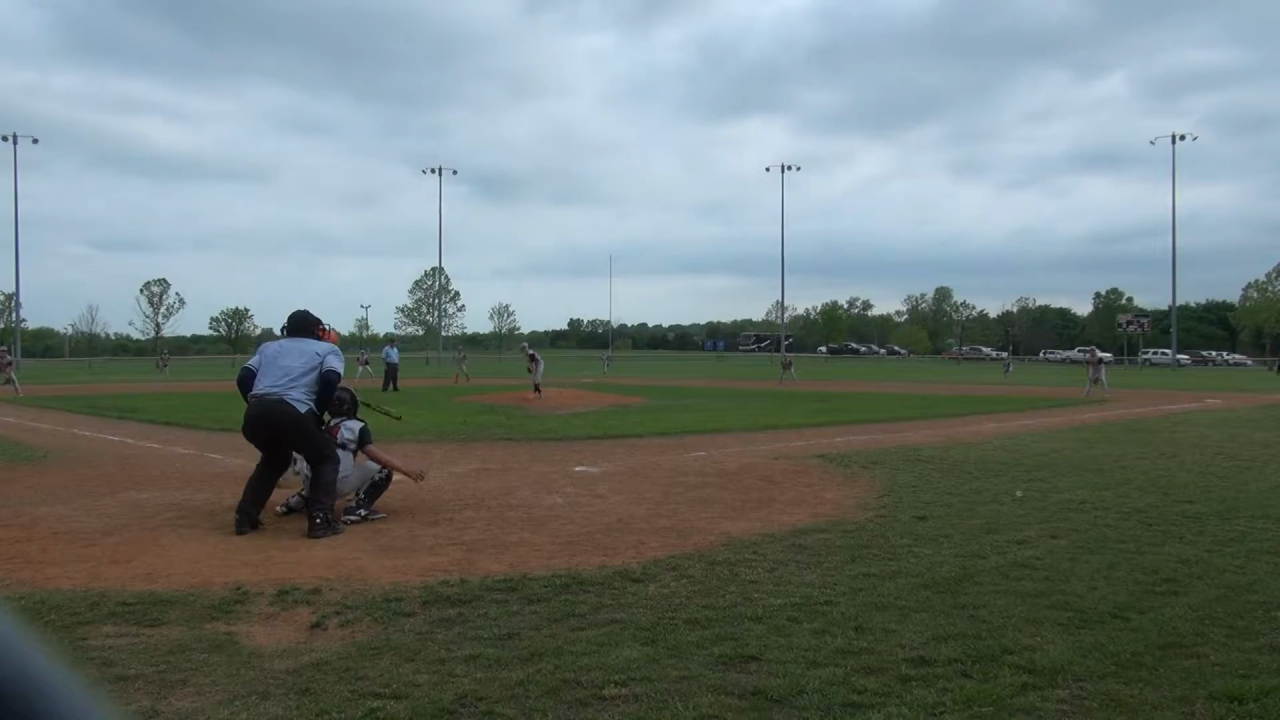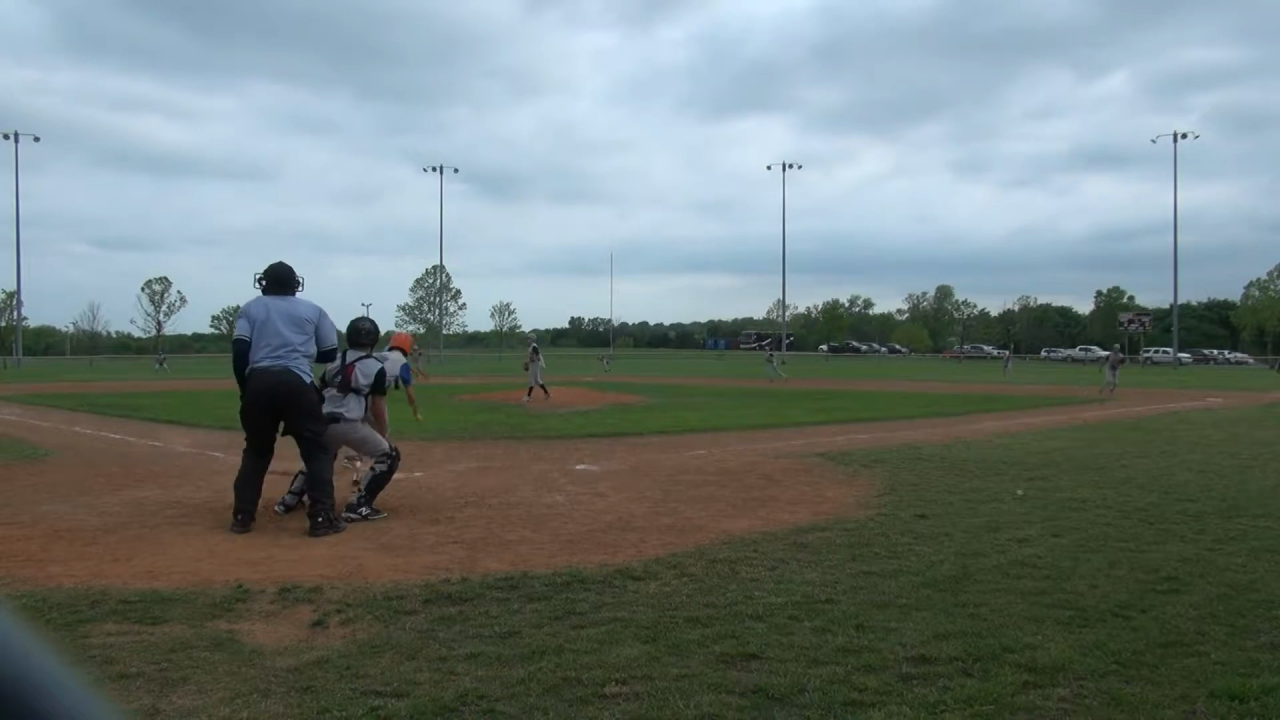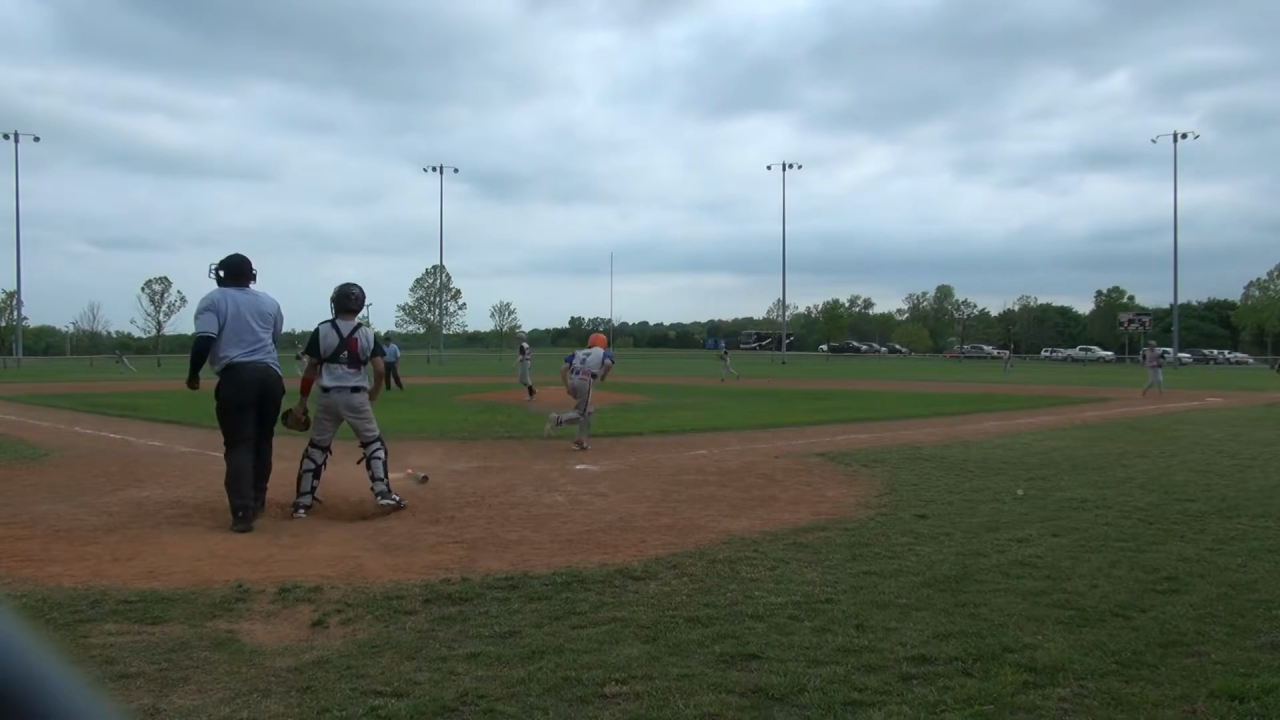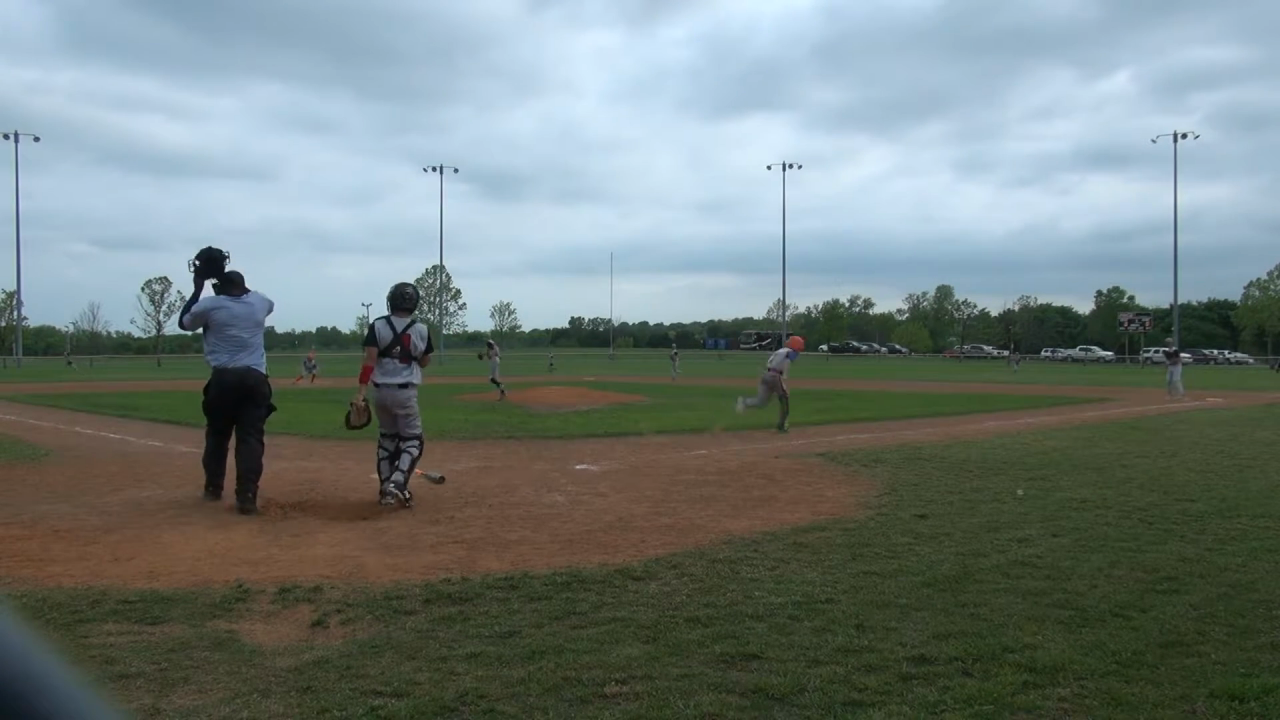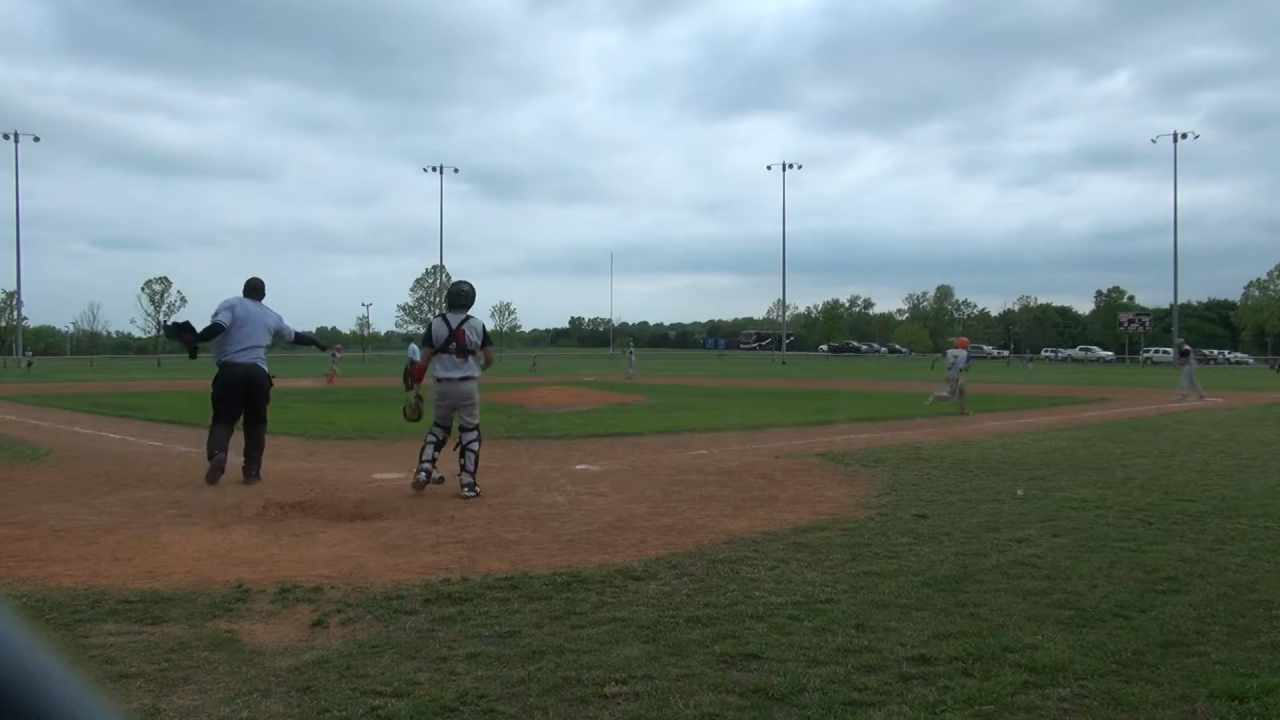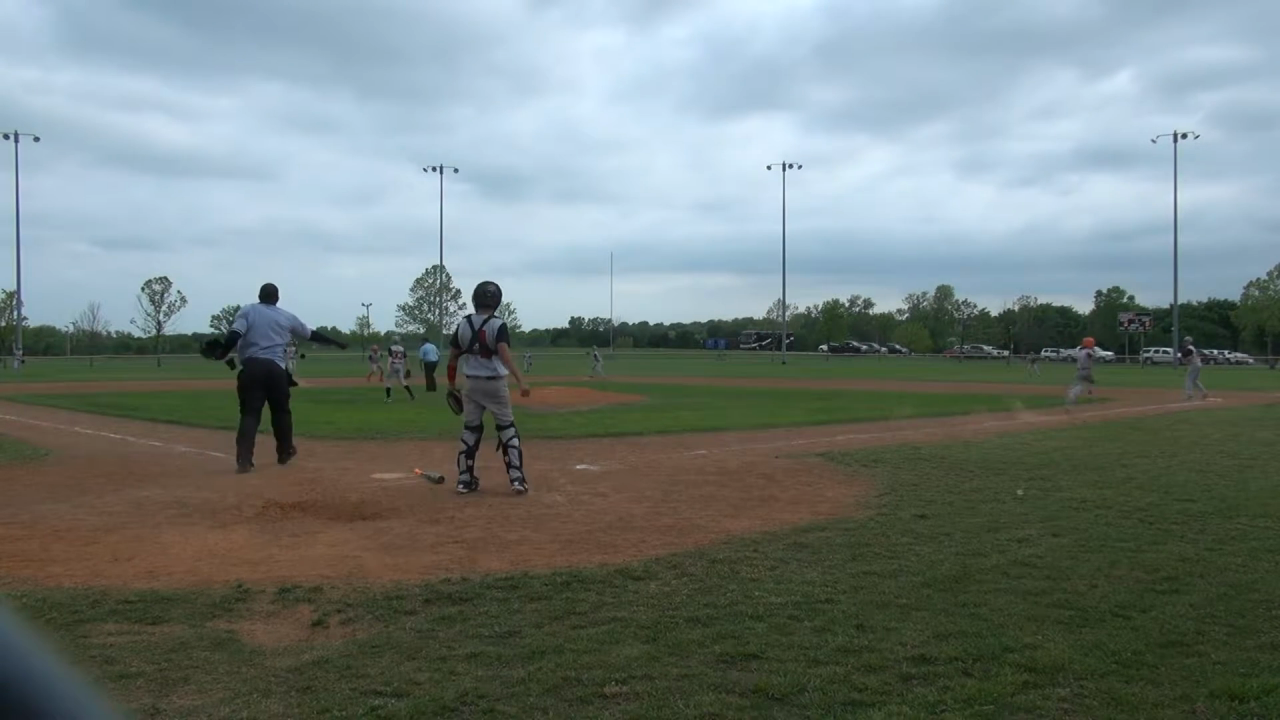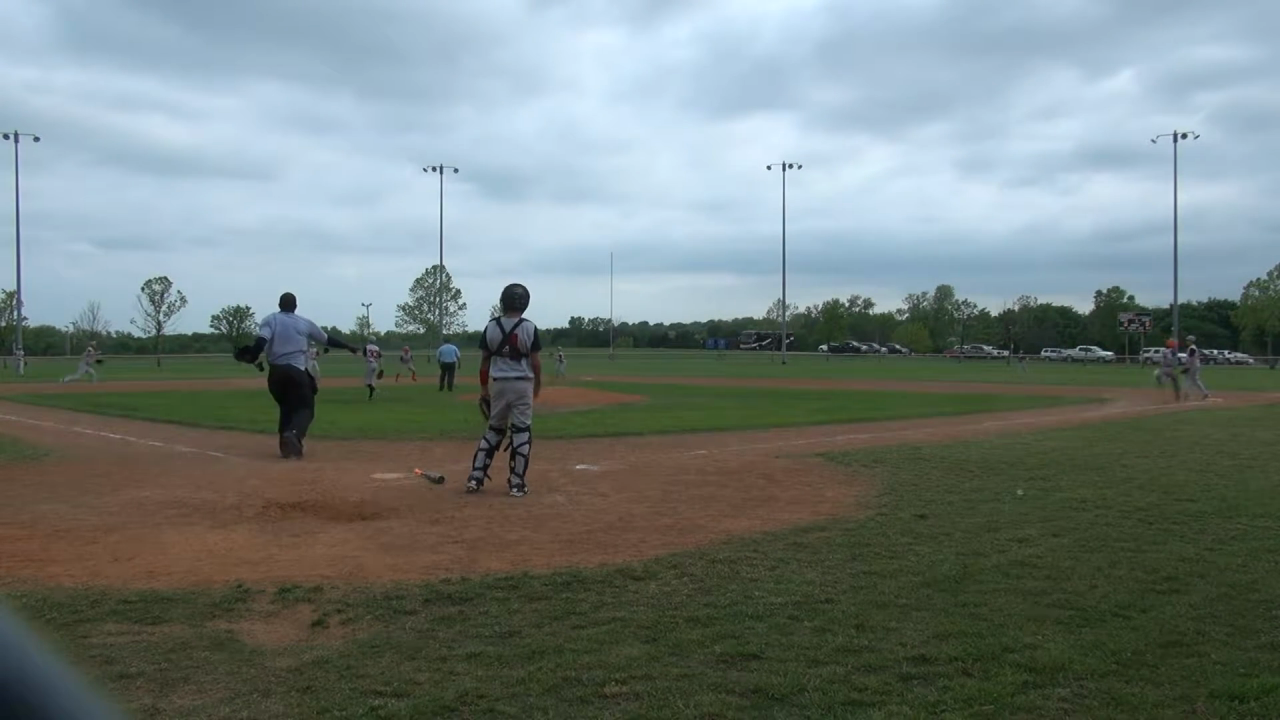
dt=0.7s
person 1, frame 1
left shoulder: (268, 347)
right shoulder: (329, 349)
left elbow: (244, 379)
right elbow: (330, 379)
right wrist: (317, 414)
left hip: (256, 414)
right hip: (293, 413)
left knee: (273, 460)
right knee: (326, 459)
left ankle: (245, 517)
right ankle: (320, 520)
person 1, frame 2
left shoulder: (250, 308)
right shoulder: (313, 310)
left elbow: (240, 350)
right elbow: (329, 354)
left wrist: (245, 388)
left hip: (258, 383)
right hip: (297, 383)
left knee: (256, 450)
right knee: (316, 450)
left ankle: (243, 516)
right ankle: (322, 517)
person 1, frame 3
left shoulder: (213, 300)
right shoulder: (269, 302)
left elbow: (203, 343)
left wrist: (193, 373)
left hip: (236, 377)
right hip: (270, 376)
left knee: (239, 445)
right knee: (262, 442)
left ankle: (243, 512)
right ankle: (256, 502)
person 1, frame 4
left shoulder: (208, 305)
right shoulder: (261, 303)
left elbow: (184, 323)
left wrist: (198, 289)
right wrist: (237, 282)
left hip: (223, 380)
right hip: (255, 378)
left knee: (218, 435)
right knee: (251, 439)
left ankle: (214, 488)
right ankle: (247, 495)
person 1, frame 5
left shoulder: (231, 304)
right shoulder: (272, 316)
left elbow: (217, 328)
right elbow: (294, 336)
left wrist: (193, 340)
right wrist: (317, 343)
left hip: (230, 370)
right hip: (257, 372)
left knee: (223, 421)
right knee: (255, 422)
left ankle: (217, 457)
right ankle: (251, 471)
person 1, frame 6
left shoulder: (247, 311)
right shoulder: (287, 317)
left elbow: (234, 335)
right elbow: (311, 335)
left wrist: (222, 353)
right wrist: (335, 342)
left hip: (252, 368)
right hip: (276, 369)
left knee: (250, 414)
right knee: (281, 412)
left ankle: (244, 460)
right ankle: (285, 452)
person 1, frame 7
left shoulder: (269, 320)
right shoulder: (305, 323)
left elbow: (261, 342)
right elbow: (327, 339)
left wrist: (252, 358)
right wrist: (348, 347)
left hip: (276, 371)
right hip: (297, 371)
left knee: (286, 408)
right knee: (304, 408)
left ankle: (285, 447)
right ankle: (293, 435)
person 2, frame 1
left shoulder: (323, 428)
right shoulder: (358, 426)
right elbow: (373, 454)
right wrist: (406, 471)
left hip: (311, 481)
right hip: (337, 484)
right knee: (384, 467)
left ankle: (296, 502)
right ankle: (359, 508)
person 2, frame 2
left shoulder: (336, 361)
right shoulder: (376, 368)
right elbow: (378, 408)
right wrist: (383, 434)
right hip: (347, 424)
right knee: (388, 455)
left ankle: (290, 500)
right ankle: (359, 506)
person 2, frame 3
left shoulder: (322, 330)
right shoulder: (367, 334)
left elbow: (311, 370)
right elbow: (380, 370)
left wrist: (302, 401)
right wrist: (375, 392)
left hip: (329, 397)
right hip: (357, 397)
left knee: (316, 448)
right knee: (374, 444)
left ankle: (303, 502)
right ankle: (383, 492)
person 2, frame 4
left shoulder: (377, 326)
right shoulder: (421, 330)
left elbow: (369, 360)
right elbow: (424, 362)
left wrist: (361, 392)
left hip: (381, 391)
right hip: (406, 392)
left knee: (387, 439)
right knee: (412, 440)
left ankle: (387, 489)
right ankle: (397, 484)
person 2, frame 5
left shoulder: (435, 324)
right shoulder: (477, 325)
left elbow: (425, 358)
right elbow: (489, 358)
left wrist: (417, 387)
right wrist: (482, 367)
left hip: (443, 385)
right hip: (467, 385)
left knee: (438, 428)
right knee: (470, 433)
left ankle: (424, 471)
right ankle: (468, 485)
person 2, frame 6
left shoulder: (463, 325)
right shoulder: (498, 325)
left elbow: (453, 357)
right elbow: (504, 354)
left wrist: (451, 383)
right wrist: (521, 381)
left hip: (471, 384)
right hip: (495, 383)
left knee: (470, 430)
right knee: (507, 429)
left ankle: (464, 480)
right ankle: (516, 479)
person 2, frame 7
left shoulder: (491, 327)
right shoulder: (529, 328)
left elbow: (484, 360)
right elbow: (535, 362)
left wrist: (484, 388)
right wrist: (537, 385)
left hip: (498, 385)
right hip: (522, 385)
left knee: (494, 430)
right knee: (521, 432)
left ankle: (475, 477)
right ankle: (517, 483)
